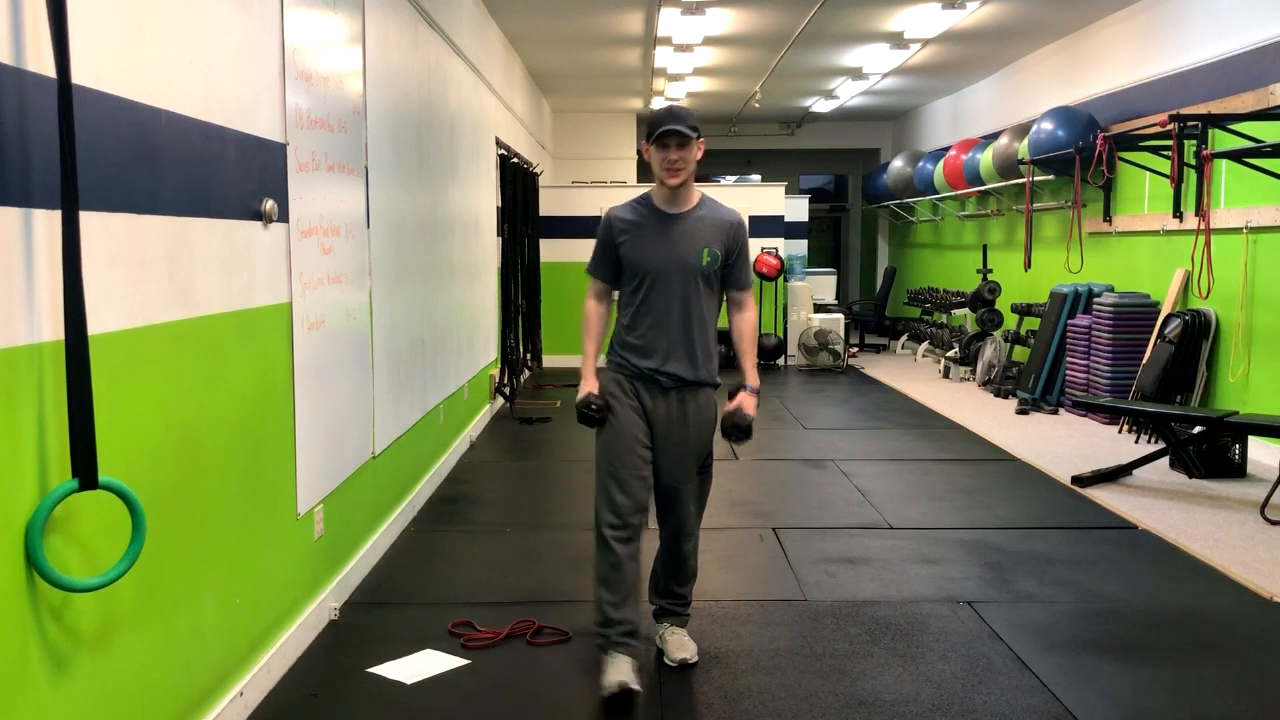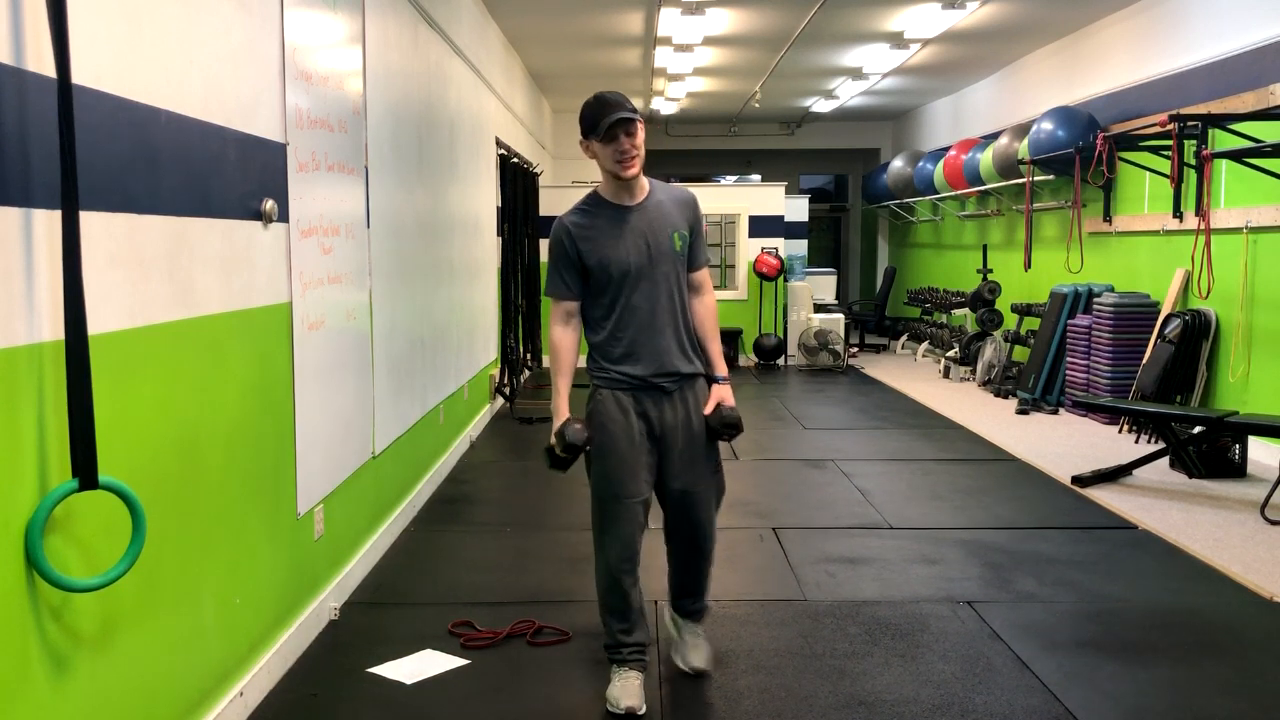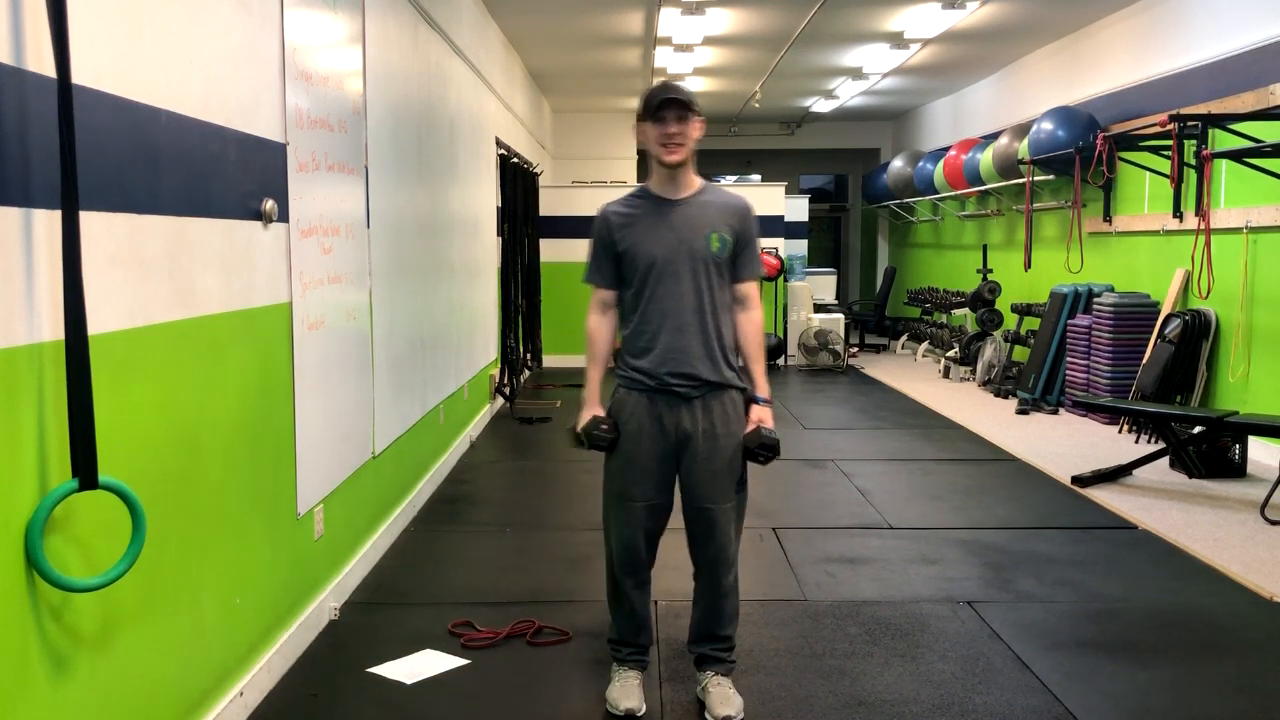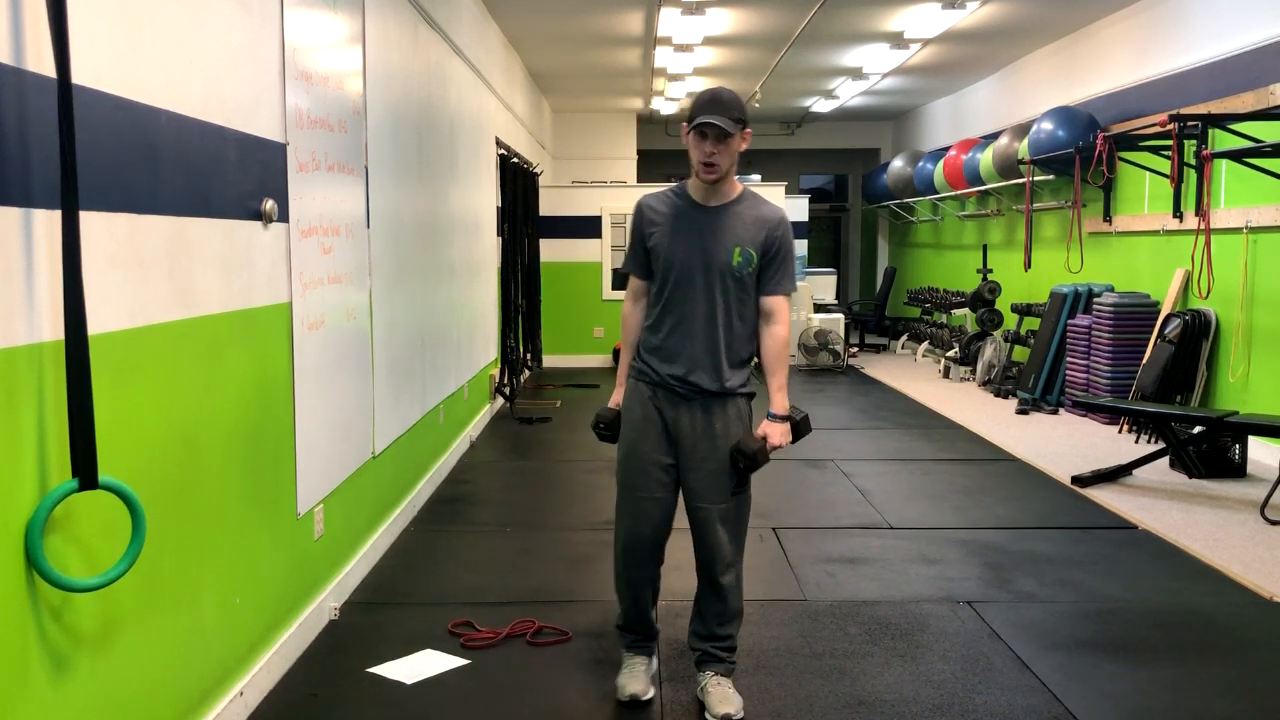
dt=0.7s
person 1, frame 1
left shoulder: (725, 225)
right shoulder: (620, 221)
left elbow: (741, 306)
right elbow: (599, 296)
left wrist: (749, 383)
right wrist: (589, 369)
left hip: (693, 391)
right hip: (627, 386)
left knee: (682, 518)
right knee: (620, 517)
left ankle: (671, 619)
right ankle: (619, 645)
person 1, frame 2
left shoulder: (681, 205)
right shoulder: (574, 228)
left elbow: (700, 293)
right elbow: (565, 320)
left wrist: (720, 376)
right wrist: (560, 408)
left hip: (687, 390)
right hip: (617, 399)
left knee: (695, 519)
right knee: (620, 536)
left ankle: (689, 617)
right ankle: (627, 658)
person 1, frame 3
left shoulder: (733, 212)
right shoulder: (616, 218)
left elbow: (746, 307)
right elbow: (603, 311)
left wrist: (760, 395)
right wrist: (592, 397)
left hip: (716, 401)
right hip: (639, 401)
left knee: (717, 544)
right knee: (630, 541)
left ankle: (714, 666)
right ankle: (629, 661)
person 1, frame 4
left shoulder: (768, 223)
right shoulder: (652, 212)
left elbow: (774, 319)
right elbow: (637, 300)
left wrist: (778, 410)
right wrist: (621, 383)
left hip: (722, 406)
right hip: (650, 398)
left knee: (720, 546)
right knee: (638, 535)
left ankle: (715, 666)
right ankle: (638, 649)
